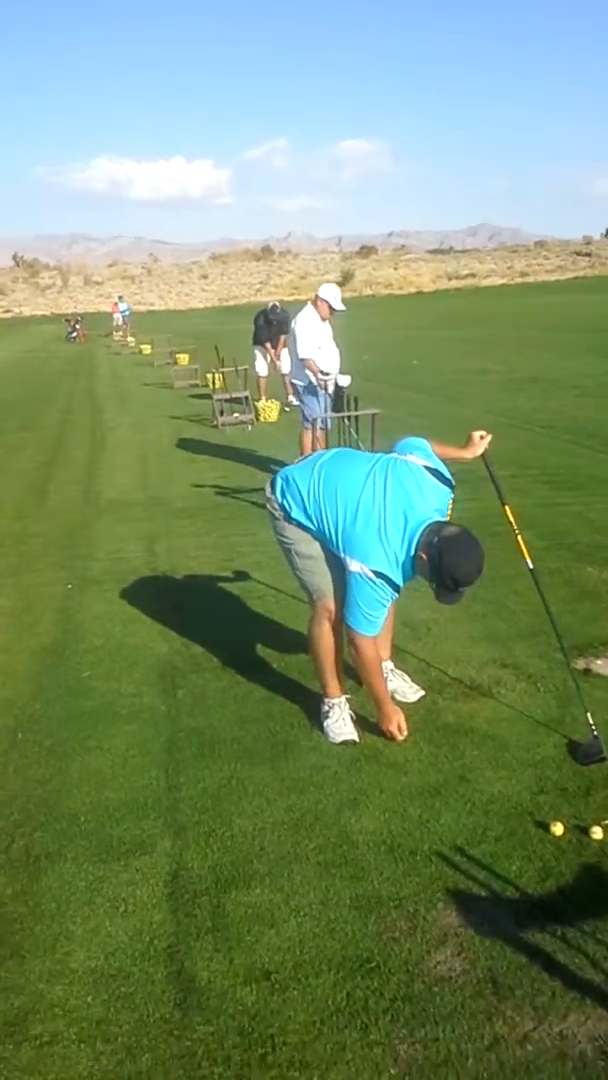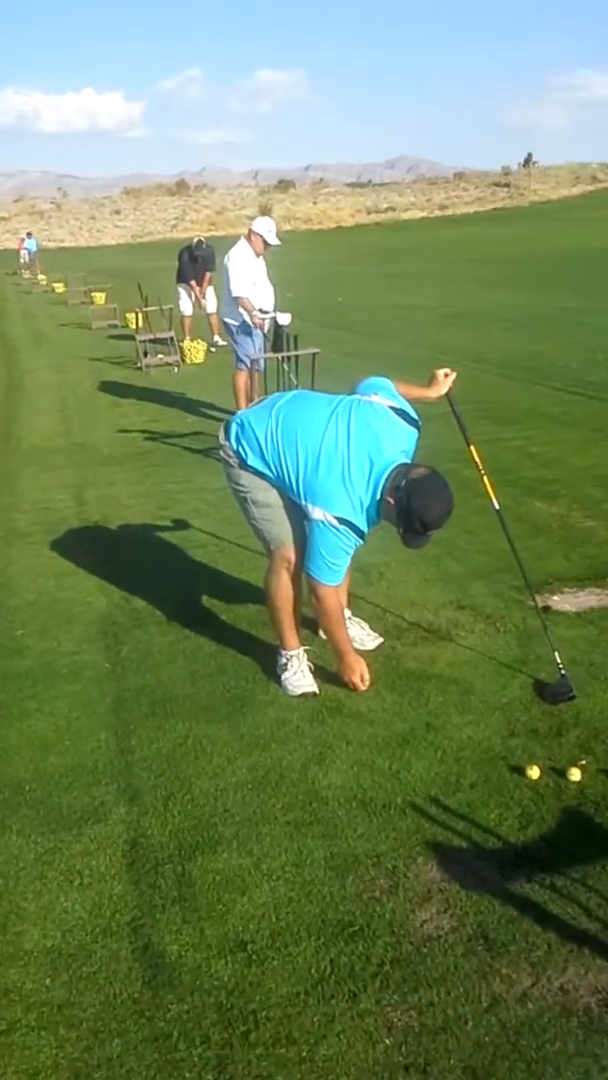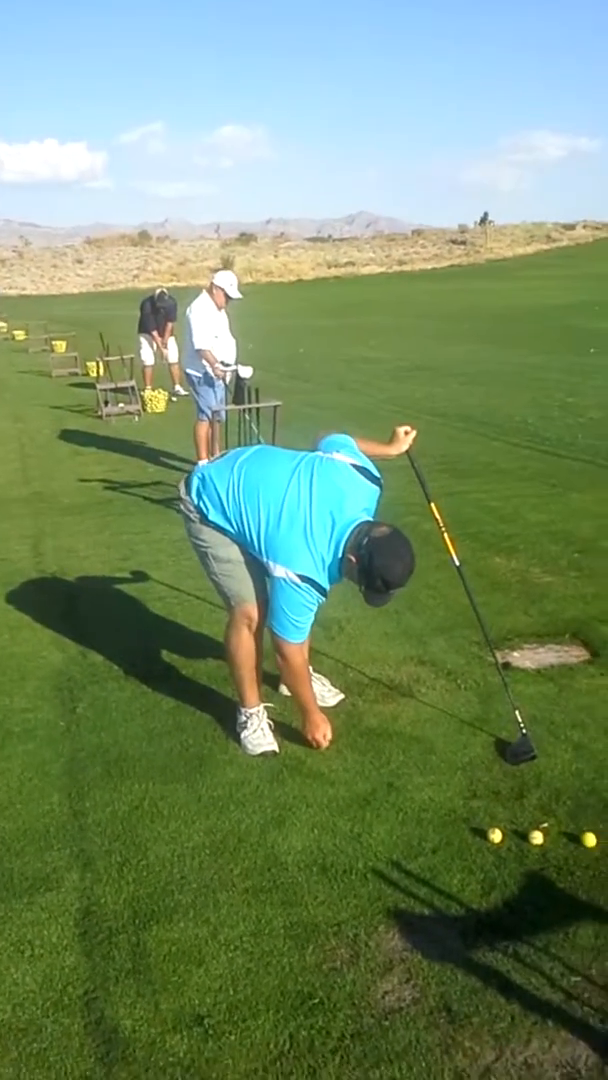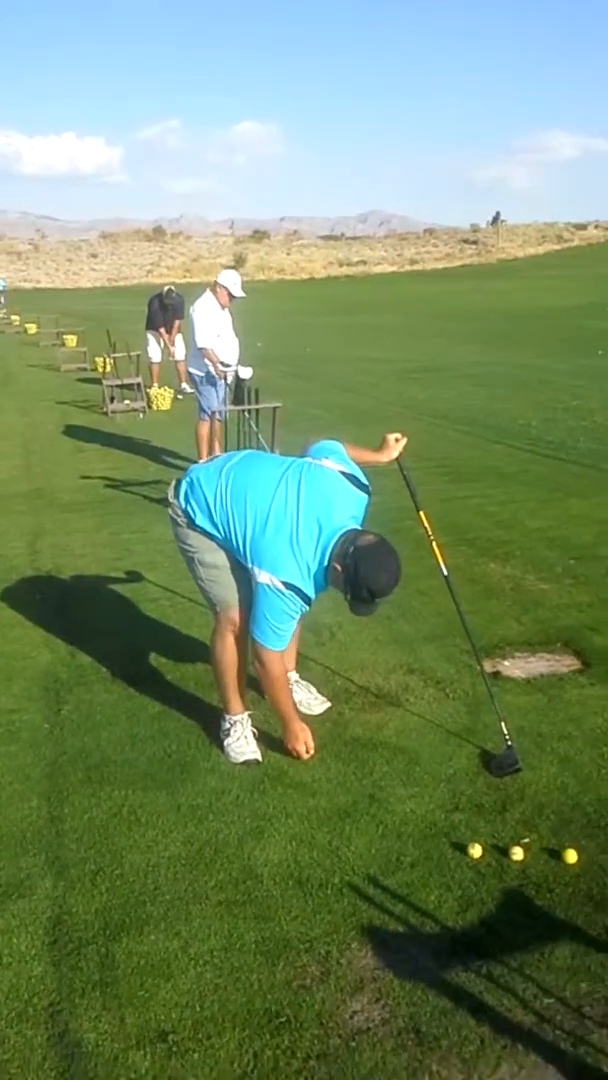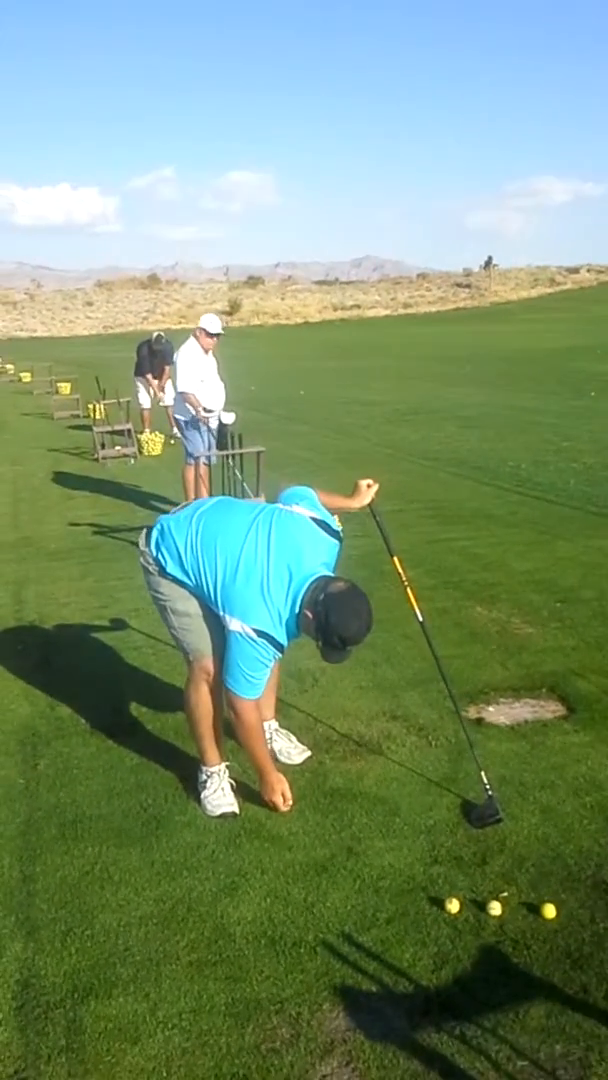
dt=0.4s
person 1, frame 1
left shoulder: (439, 484)
right shoulder: (377, 565)
left elbow: (412, 444)
right elbow: (361, 640)
left wrist: (466, 452)
right wrist: (385, 709)
right hip: (294, 504)
right knee: (330, 606)
left ankle: (384, 668)
right ankle: (333, 703)
person 1, frame 2
left shoulder: (404, 424)
right shoulder: (341, 512)
left elbow: (374, 384)
right elbow: (322, 590)
left wrist: (429, 391)
right wrist: (346, 658)
right hip: (249, 451)
right knee: (289, 555)
left ankle: (341, 617)
right ankle: (290, 655)
person 1, frame 3
left shoulder: (366, 482)
right shoulder: (303, 571)
left elbow: (335, 441)
right elbow: (287, 649)
left wrist: (390, 448)
right wrist: (311, 716)
right hip: (210, 504)
right knee: (250, 611)
left ankle: (300, 676)
right ankle: (250, 712)
person 1, frame 4
left shoulder: (354, 489)
right shoulder: (288, 577)
left elbow: (326, 447)
right elbow: (267, 656)
left wrist: (379, 455)
right wrist: (291, 725)
right hip: (198, 510)
right knee: (235, 617)
left ankle: (288, 679)
right ankle: (234, 720)
person 1, frame 5
left shoulder: (326, 537)
right shoulder: (258, 624)
left elbow: (297, 493)
right elbow: (241, 705)
left wrist: (352, 501)
right wrist: (268, 776)
right hip: (170, 557)
right knee: (208, 666)
left ankle: (268, 728)
right ankle: (212, 771)
